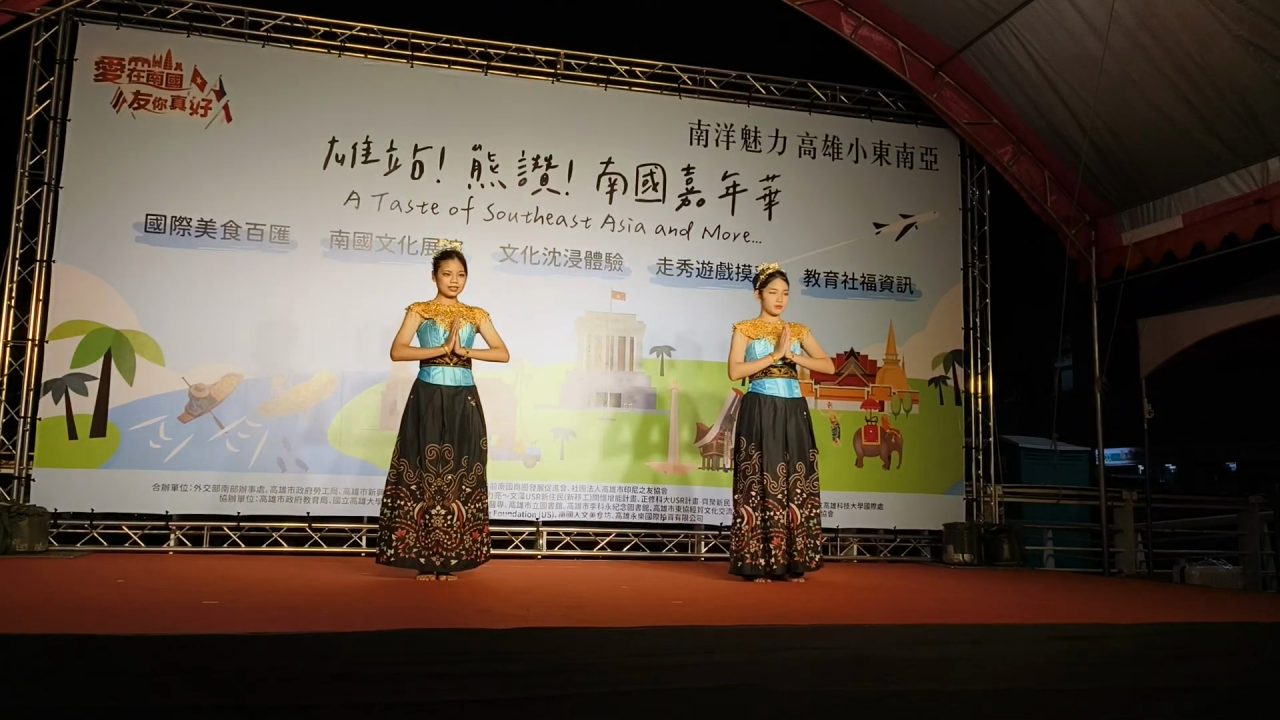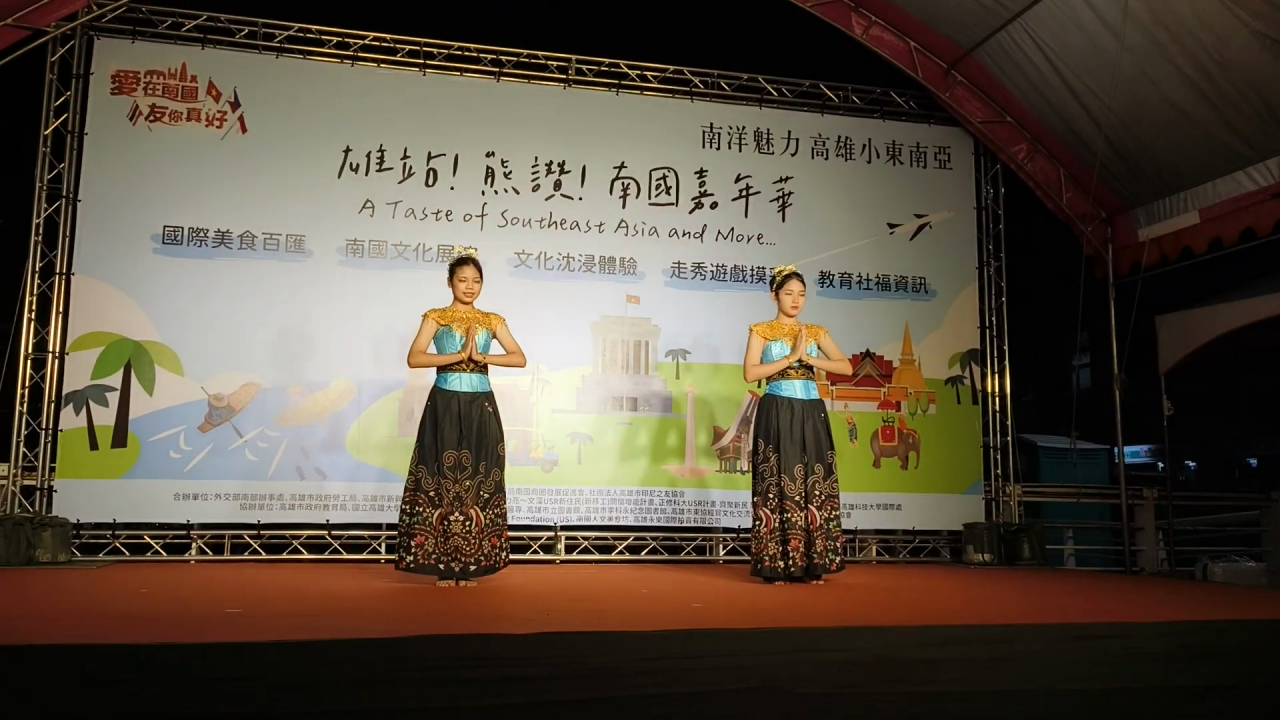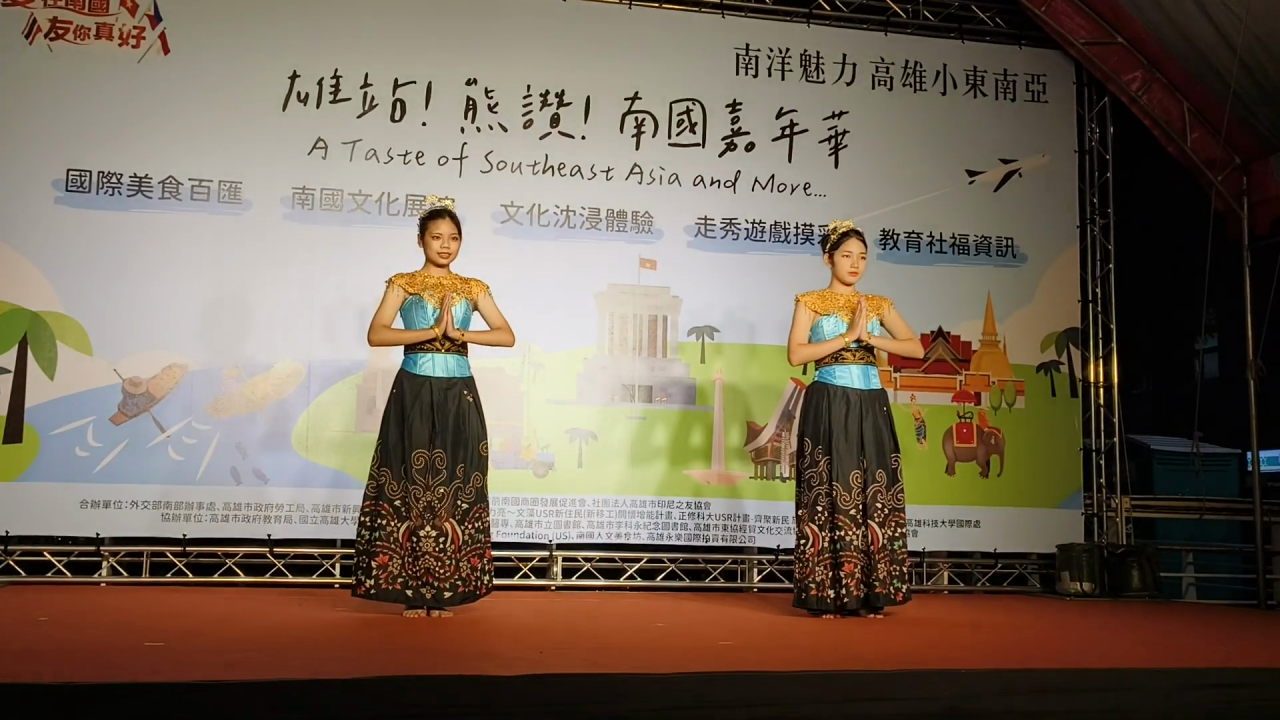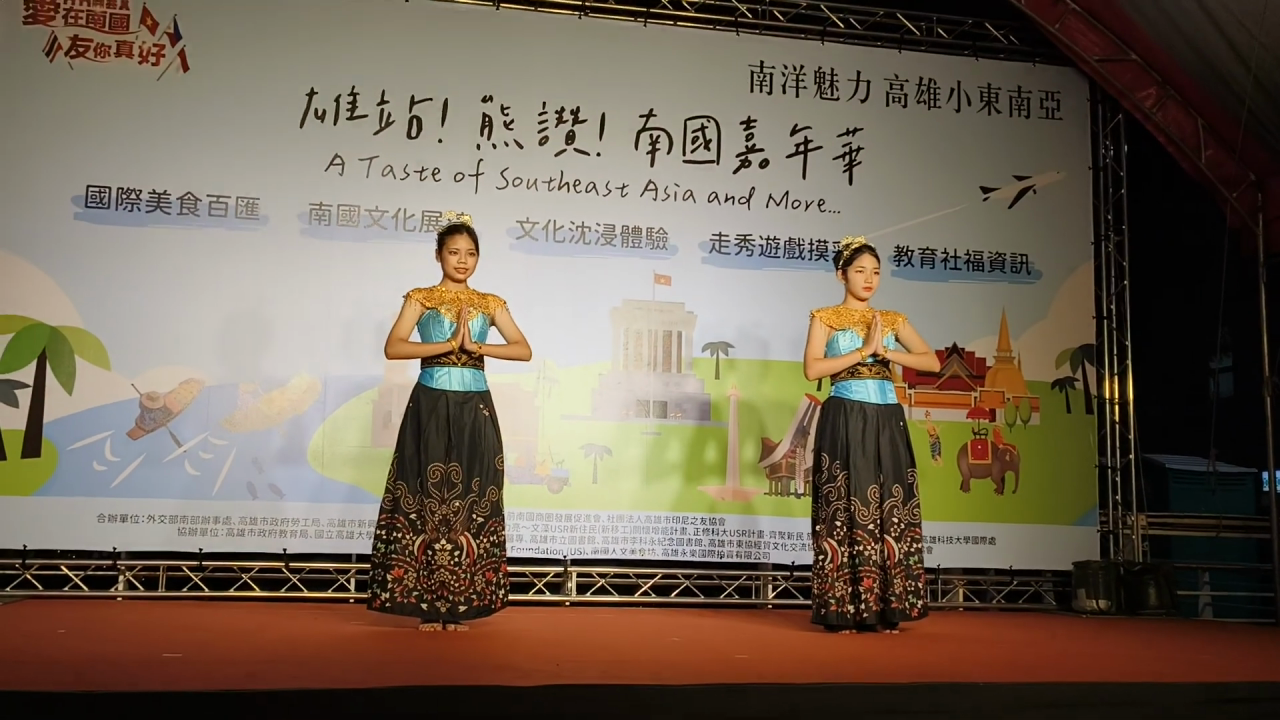
dt=1s
person 1, frame 1
left shoulder: (476, 315)
right shoulder: (419, 311)
left elbow: (503, 353)
right elbow: (397, 351)
left wrist: (464, 351)
right wrist: (442, 348)
left hip: (463, 400)
right hip: (427, 398)
left knee: (458, 476)
right knee: (424, 471)
left ankle: (449, 561)
right ankle: (425, 560)
person 1, frame 2
left shoulder: (492, 321)
right shoulder: (435, 317)
left elbow: (520, 358)
right elbow: (414, 358)
left wrist: (481, 356)
right wrist: (459, 354)
left hip: (480, 406)
right hip: (445, 405)
left knee: (477, 481)
right knee: (442, 479)
left ankle: (469, 566)
right ankle: (444, 565)
person 1, frame 3
left shoulder: (473, 288)
right shoulder: (403, 284)
left elbow: (507, 336)
right elbow: (376, 335)
left wrist: (459, 333)
right wrist: (432, 330)
left hip: (458, 394)
right hip: (414, 392)
left knee: (454, 487)
right knee: (411, 485)
left ankle: (443, 593)
right ankle: (412, 592)
person 1, frame 4
left shoulder: (490, 304)
right shoulder: (420, 298)
left elbow: (524, 350)
right elbow: (393, 348)
left wrist: (476, 346)
right wrist: (448, 343)
left hip: (474, 408)
right hip: (430, 406)
left knee: (469, 502)
right knee: (427, 500)
left ankle: (458, 606)
right ankle: (428, 605)
person 2, frame 1
left shoulder: (799, 330)
right shoulder: (745, 329)
left elbow: (829, 366)
right elbow: (734, 371)
left wrist: (792, 356)
right wrist: (775, 355)
left hip: (793, 411)
right hip: (760, 411)
left knee: (795, 483)
right knee: (761, 482)
left ankle: (792, 563)
right ankle: (758, 564)
person 2, frame 2
left shoulder: (816, 332)
right shoulder: (761, 331)
left elbow: (846, 367)
right elbow: (750, 373)
left wrist: (808, 358)
right wrist: (790, 357)
left hip: (811, 413)
right hip: (777, 413)
left knee: (814, 484)
right knee: (779, 484)
left ankle: (812, 565)
right ankle: (777, 565)
person 2, frame 3
left shoulder: (878, 305)
right shoulder: (810, 302)
left elbow: (916, 348)
right elbow: (795, 354)
left wrist: (868, 337)
right wrist: (847, 336)
left hip: (871, 406)
right hip: (829, 405)
left knee: (874, 493)
right knee: (831, 493)
left ankle: (869, 594)
right ankle: (828, 595)
person 2, frame 4
left shoulder: (893, 320)
right shoulder: (825, 318)
left elbow: (932, 362)
right elbow: (812, 369)
left wrist: (885, 352)
right wrist: (863, 350)
left hip: (887, 421)
right hip: (845, 421)
left knee: (890, 509)
right knee: (847, 509)
left ankle: (885, 610)
right ankle: (844, 610)
